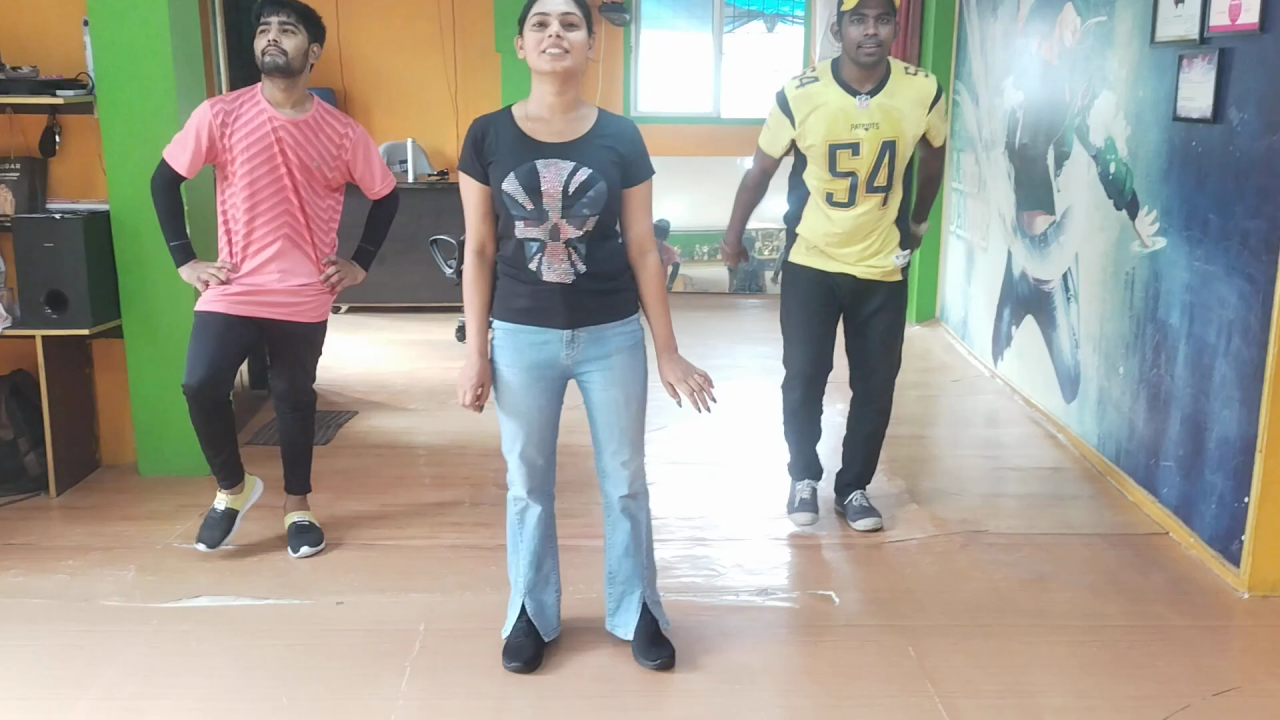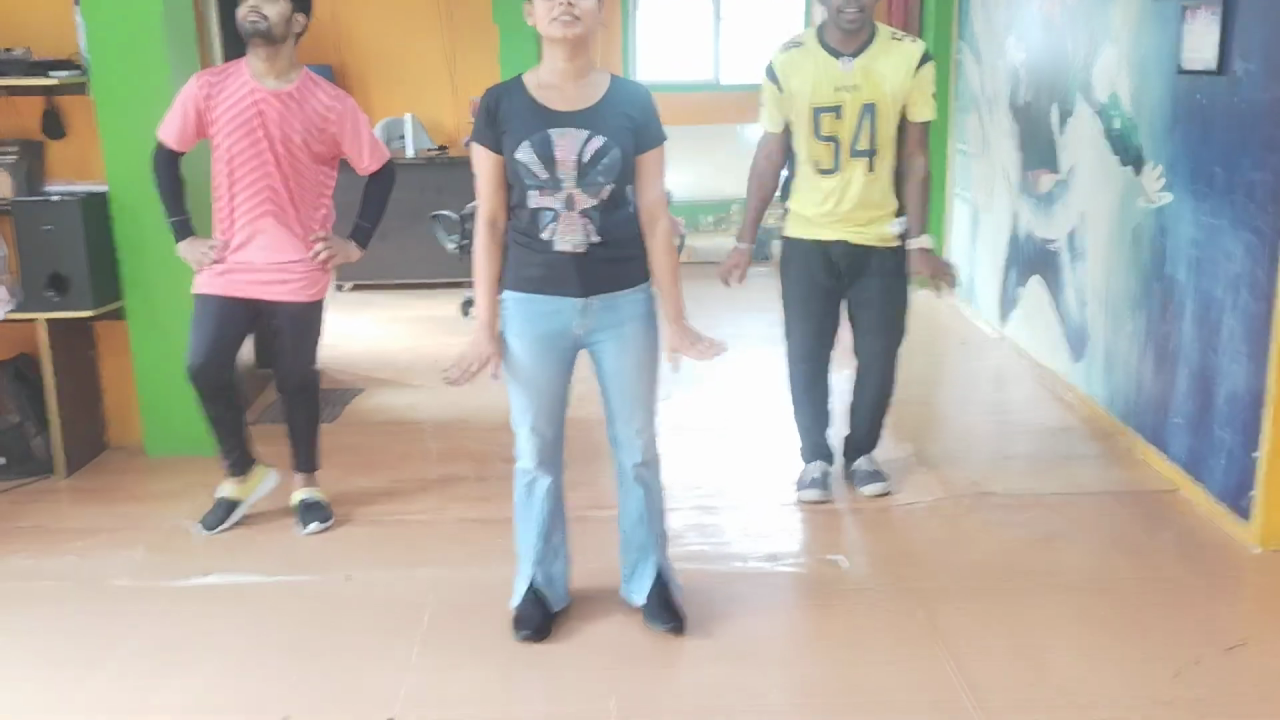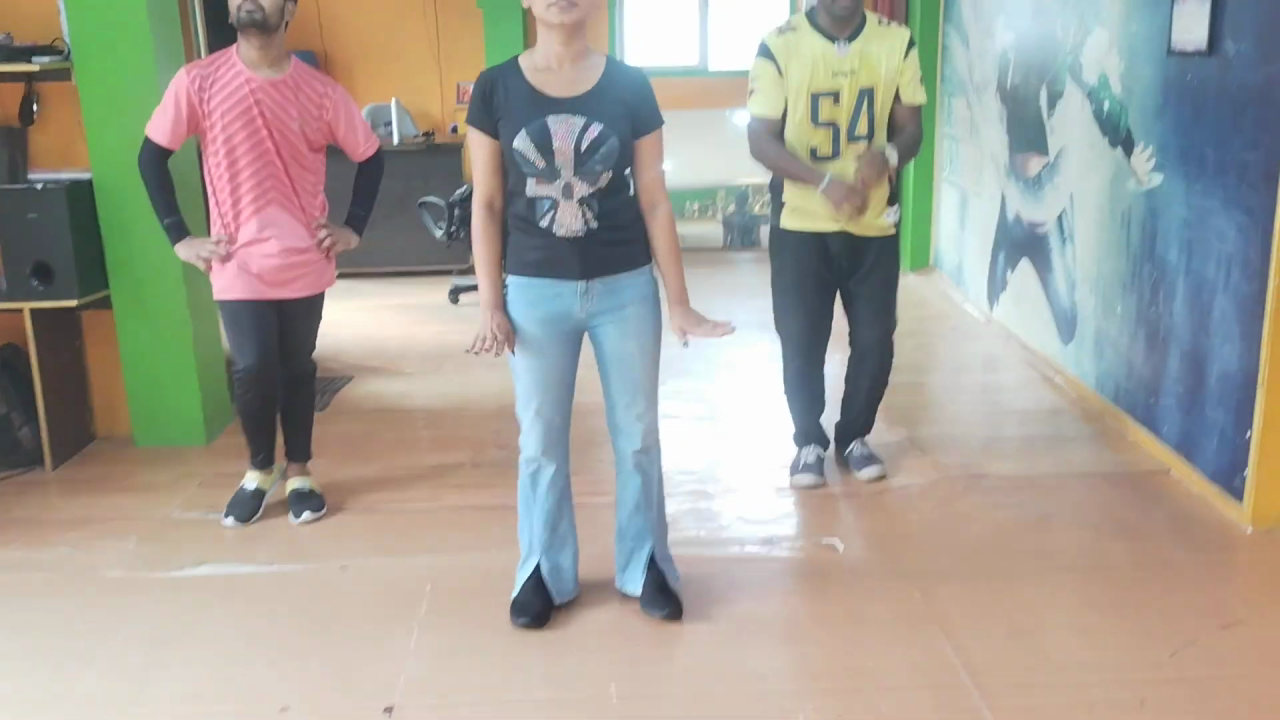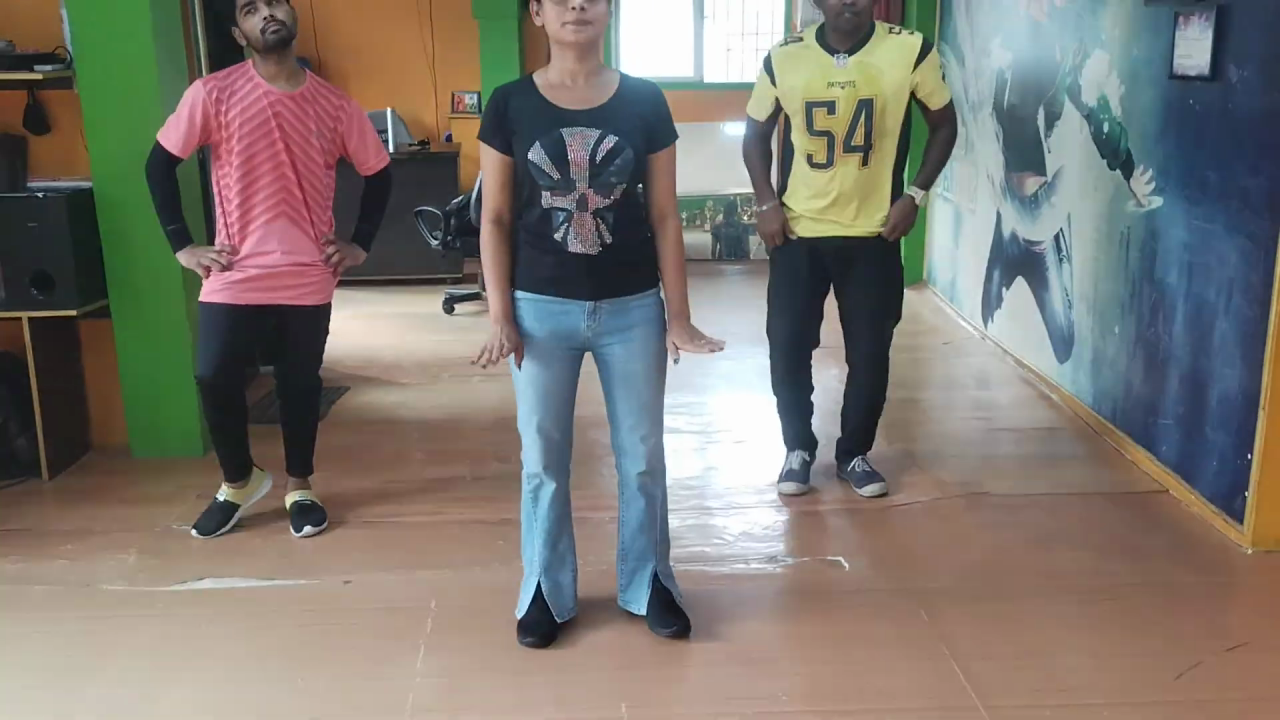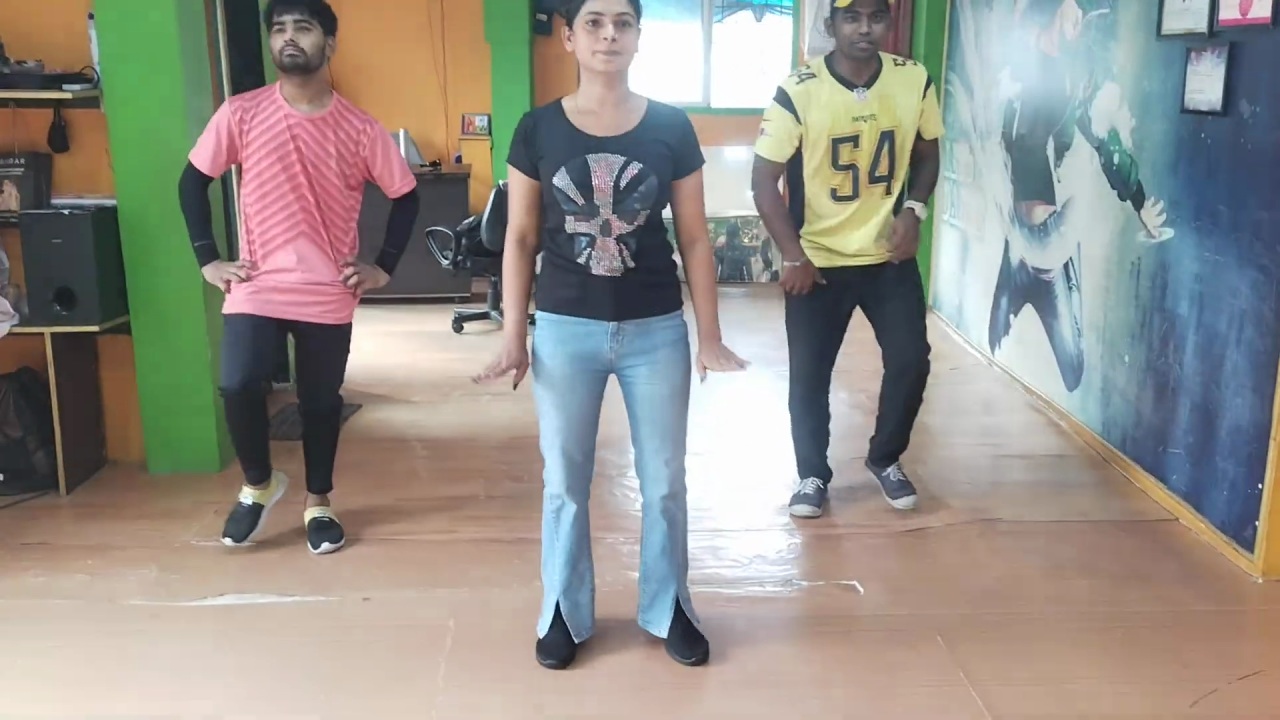
dt=0.4s
person 1, frame 1
left shoulder: (621, 138)
right shoulder: (488, 136)
left elbow: (642, 249)
right elbow: (479, 252)
left wrist: (666, 349)
right wrist: (475, 352)
left hip: (612, 335)
right hip: (522, 336)
left knee: (624, 480)
right knee: (528, 482)
left ankle: (636, 610)
right ankle: (531, 613)
person 1, frame 2
left shoulder: (634, 102)
right shoulder: (500, 105)
left elbow: (655, 217)
right elbow: (491, 221)
left wrist: (674, 318)
right wrist: (486, 324)
left hip: (622, 303)
right hip: (534, 306)
left knee: (636, 447)
right knee: (536, 451)
left ankle: (649, 578)
right ankle: (539, 584)
person 1, frame 3
left shoulder: (630, 85)
right shoulder: (496, 88)
left elbow: (653, 199)
right elbow: (487, 204)
left wrist: (679, 299)
right wrist: (491, 304)
left hip: (625, 287)
right hip: (535, 290)
left knee: (637, 433)
right knee: (541, 439)
left ankle: (645, 565)
right ankle: (543, 571)
person 1, frame 4
left shoulder: (645, 102)
right shoulder: (510, 104)
left elbow: (664, 217)
right elbow: (496, 219)
left wrist: (679, 316)
right wrist: (500, 317)
left hip: (632, 308)
right hip: (542, 308)
left knee: (641, 453)
right knee: (543, 458)
left ankle: (649, 583)
right ankle: (545, 591)
person 1, frame 5
left shoulder: (671, 128)
right shoulder: (539, 130)
left elbow: (694, 239)
right elbow: (522, 239)
left wrist: (710, 337)
right wrist: (512, 337)
left hip: (655, 330)
right hip: (564, 328)
left knee: (664, 478)
right knee: (564, 480)
left ankle: (668, 608)
right ankle: (565, 613)
person 2, frame 1
left shoulder: (342, 132)
right shoulder: (220, 114)
left elbow: (385, 195)
right elbow: (164, 180)
left wrist: (360, 263)
right wrist: (185, 260)
left hip: (304, 294)
right hip: (235, 287)
left knee: (295, 398)
right knee: (201, 383)
left ankle: (297, 507)
right ankle: (233, 486)
person 2, frame 2
left shoulder: (329, 102)
right shoulder: (208, 88)
left elbow: (380, 171)
right elbow: (165, 156)
left wrist: (356, 241)
right wrist: (183, 236)
left hip: (298, 269)
right hip: (228, 264)
left knee: (297, 376)
right knee: (205, 366)
left ankle: (306, 483)
right ankle: (244, 475)
person 2, frame 3
left shoulder: (321, 91)
right shoulder: (197, 81)
left elbow: (370, 158)
right elbow: (151, 156)
left wrist: (353, 228)
right wrist: (180, 237)
left hip: (305, 259)
right hip: (239, 259)
left knee: (296, 365)
right knee: (253, 366)
left ankle: (298, 472)
right ankle: (259, 468)
person 2, frame 4
left shoulder: (335, 105)
right shoulder: (212, 94)
left elbow: (378, 173)
right elbow: (160, 164)
left wrist: (360, 244)
right wrist: (182, 245)
left hip: (308, 273)
right hip: (236, 270)
left knee: (300, 380)
right knee: (215, 375)
left ankle: (299, 486)
right ankle: (239, 481)
person 2, frame 5
left shoulder: (360, 128)
right shoulder: (240, 114)
left elbow: (405, 195)
right elbow: (193, 182)
left wrist: (383, 266)
right wrist: (209, 260)
left hip: (328, 291)
right hip: (258, 284)
left knee: (321, 400)
right knee: (238, 386)
left ankle: (317, 503)
right ankle: (257, 485)
person 3, frame 1
left shoulder: (922, 90)
right shoulder: (800, 93)
left elbow: (934, 157)
right elbow: (762, 167)
left wrist: (917, 222)
right wrist: (733, 233)
left hip: (882, 269)
right hip: (813, 264)
left knee: (876, 384)
right knee: (804, 373)
left ankle: (854, 487)
right ankle: (804, 476)
person 3, frame 2
left shoulder: (911, 57)
right shoulder: (786, 61)
left elbow: (917, 154)
right elbow: (769, 157)
left wrist: (919, 240)
right wrist: (745, 239)
left hip: (882, 237)
right hip: (808, 236)
left knee: (879, 353)
right knee: (806, 352)
left ankle: (861, 452)
right ankle: (815, 457)
person 3, frame 3
left shoulder: (896, 42)
right shoulder: (779, 47)
left elbow: (910, 130)
right elbow: (762, 140)
left wrist: (883, 157)
right wrist: (826, 182)
left hip: (874, 227)
right hip: (802, 226)
left knee: (874, 341)
right knee: (801, 341)
left ankle: (853, 436)
right ankle: (809, 442)
person 3, frame 4
left shoulder: (911, 50)
right shoulder: (783, 59)
left elbow: (945, 127)
right elbow: (756, 135)
left wrist: (914, 194)
right wrist: (765, 205)
left hip: (873, 236)
right hip: (798, 233)
left knee: (870, 351)
right knee: (787, 344)
left ankle: (854, 453)
right ankle: (799, 448)
person 3, frame 5
left shoulder: (916, 83)
right shoulder: (796, 93)
left elbow: (928, 158)
right elbow: (764, 179)
left wrist: (913, 211)
right wrist: (792, 254)
left hip: (889, 255)
right hip: (818, 261)
left knee: (910, 360)
right knee: (809, 374)
left ankle: (886, 459)
right ankle: (812, 475)
person 4, frame 1
left shoulder: (1082, 84)
right shoulder: (1019, 82)
left elbow: (1108, 157)
left wrist: (1136, 218)
left hip: (1056, 246)
right hip: (1021, 243)
left knee: (1067, 365)
right knee: (999, 351)
person 4, frame 2
left shoulder: (1083, 45)
right shoulder: (1022, 40)
left elbow: (1113, 112)
left wrist: (1141, 171)
left hip: (1061, 202)
right hip: (1027, 200)
left knee: (1074, 320)
right knee: (1009, 308)
person 4, frame 3
left shoulder: (1073, 28)
right shoulder: (1015, 25)
left elbow: (1102, 95)
left wrist: (1130, 153)
left hip: (1050, 185)
right hip: (1016, 183)
left knee: (1064, 303)
right knee: (996, 292)
person 4, frame 4
left shoulder: (1070, 48)
right shoulder: (1011, 44)
left elbow: (1100, 116)
left wrist: (1130, 175)
left hip: (1047, 209)
right hip: (1010, 204)
left knee: (1061, 330)
right knee: (991, 313)
person 4, frame 5
left shoulder: (1085, 74)
right shoulder: (1021, 71)
left elbow: (1111, 144)
left wrist: (1140, 205)
left hip: (1056, 235)
right hip: (1020, 231)
left knee: (1070, 356)
right knee: (998, 343)
